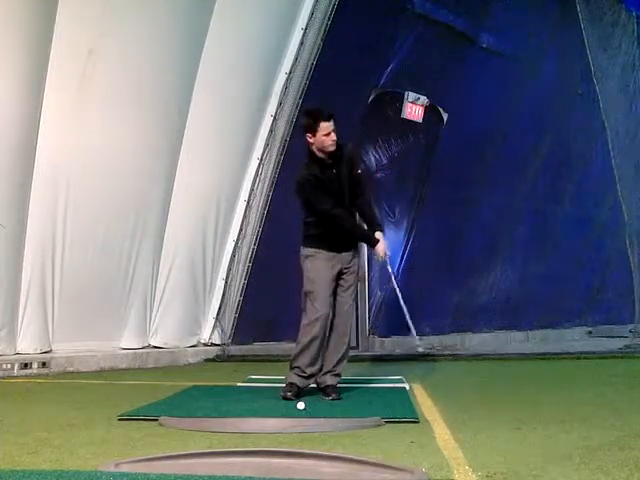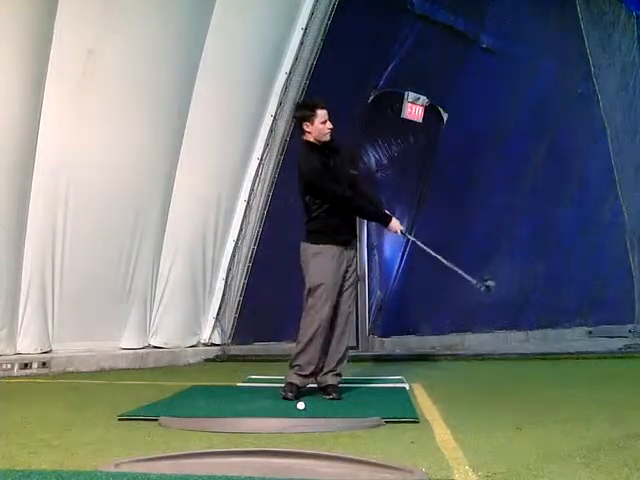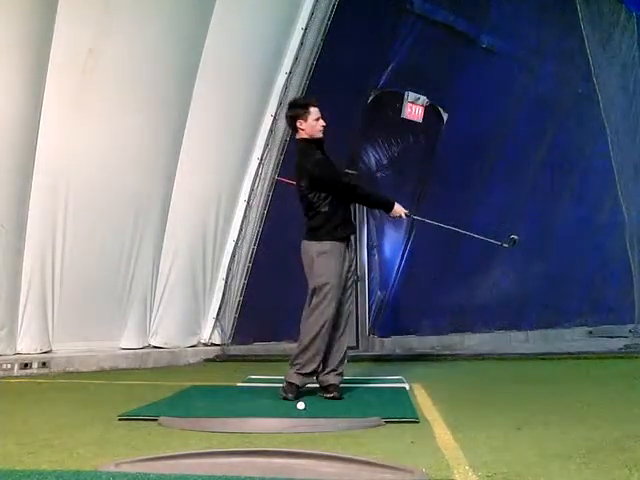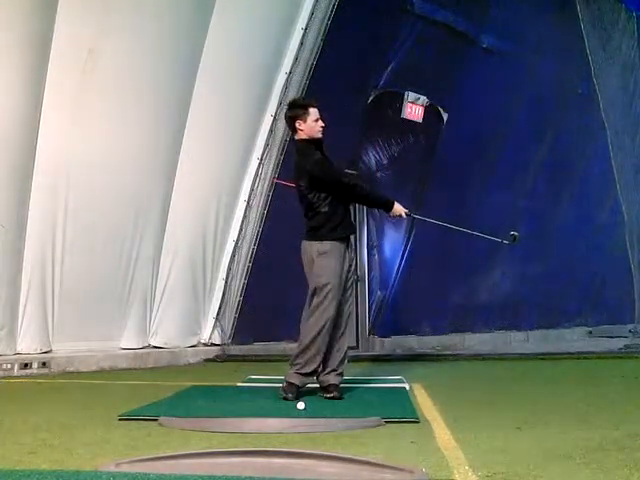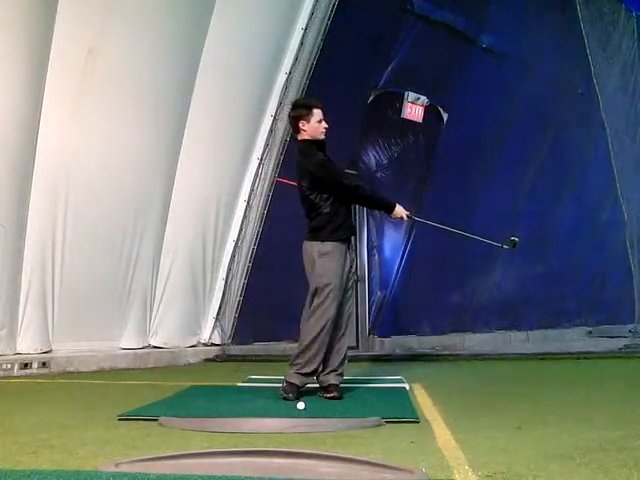
dt=0.5s
person 1, frame 1
left shoulder: (347, 158)
right shoulder: (308, 177)
left elbow: (361, 198)
right elbow: (335, 215)
left wrist: (376, 230)
right wrist: (371, 241)
left hip: (348, 251)
right hip: (319, 252)
left knee: (344, 316)
right knee: (317, 315)
left ankle: (328, 377)
right ankle: (298, 377)
person 1, frame 2
left shoulder: (333, 152)
right shoulder: (310, 164)
left elbow: (355, 187)
right elbow: (345, 198)
left wrist: (382, 211)
right wrist: (385, 220)
left hip: (345, 244)
right hip: (321, 247)
left knee: (342, 314)
right knee: (319, 313)
left ankle: (328, 377)
right ankle: (297, 377)
person 1, frame 3
left shoulder: (315, 154)
right shoulder: (310, 160)
left elbow: (343, 188)
right elbow: (348, 187)
left wrist: (383, 204)
right wrist: (388, 205)
left hip: (340, 242)
right hip: (323, 245)
left knee: (341, 312)
right knee: (322, 312)
left ankle: (329, 377)
right ankle: (297, 376)
person 1, frame 4
left shoulder: (313, 156)
right shoulder: (310, 160)
left elbow: (342, 188)
right elbow: (349, 187)
right wrist: (389, 204)
left hip: (339, 242)
right hip: (323, 245)
left knee: (341, 313)
right knee: (322, 312)
left ankle: (329, 377)
right ankle: (296, 377)
person 1, frame 5
left shoulder: (315, 157)
right shoulder: (313, 161)
left elbow: (344, 189)
right elbow: (351, 188)
right wrist: (390, 207)
left hip: (339, 243)
right hip: (325, 246)
left knee: (341, 313)
right knee: (323, 313)
left ankle: (329, 377)
right ankle: (296, 378)
